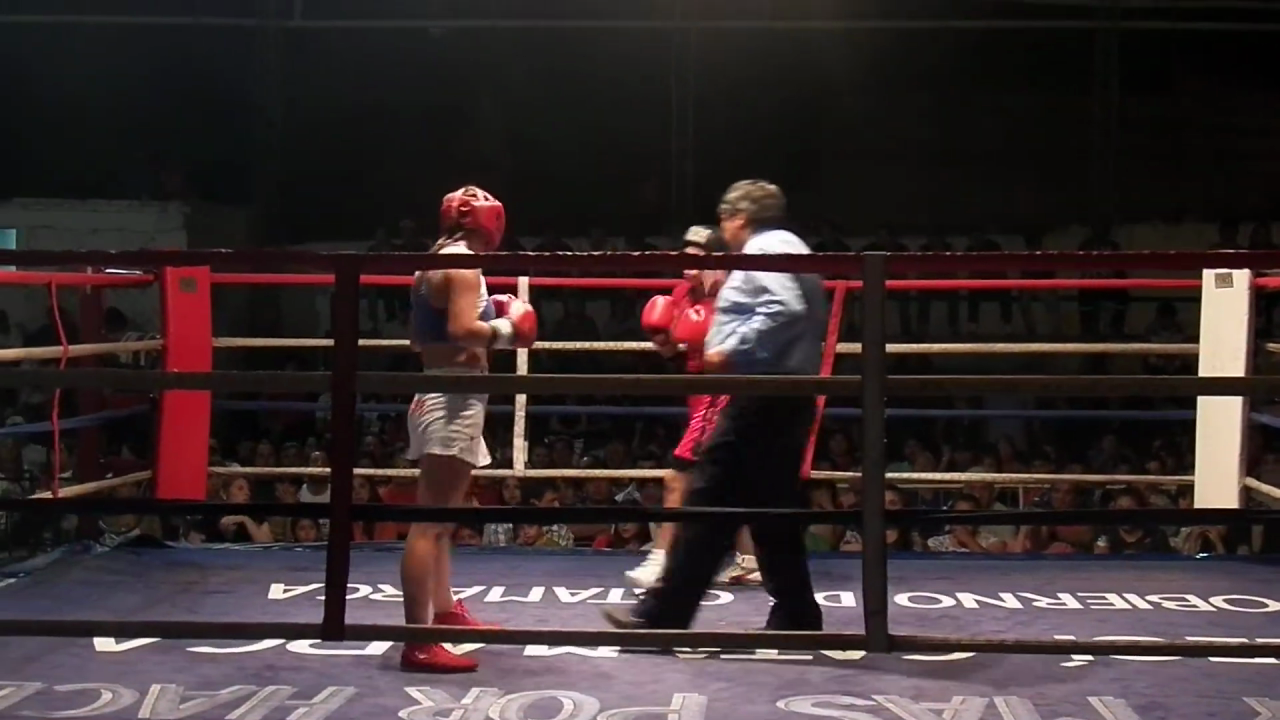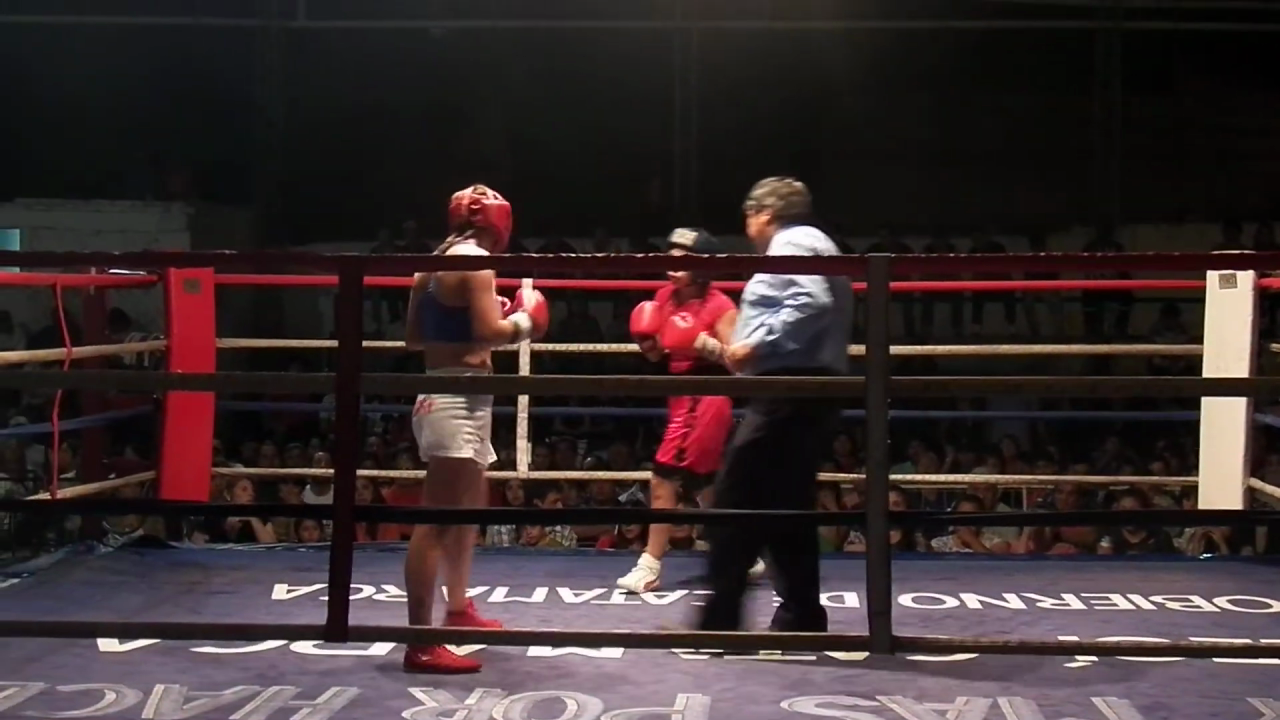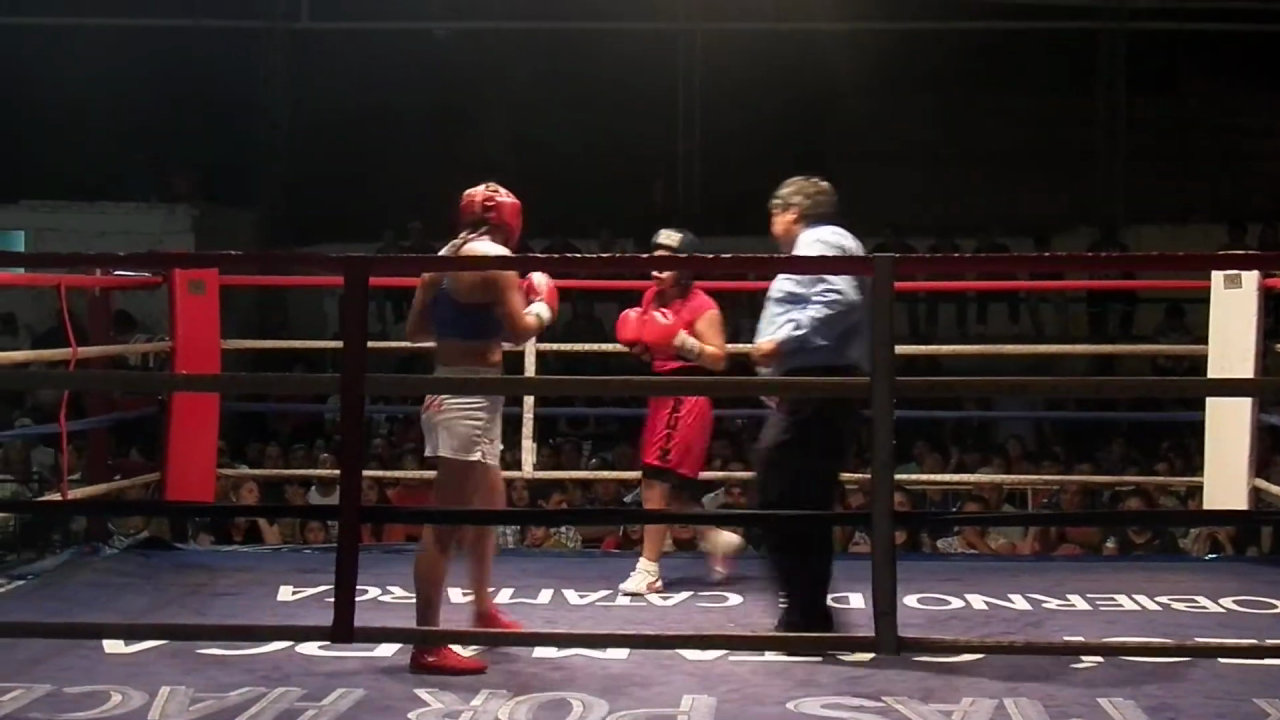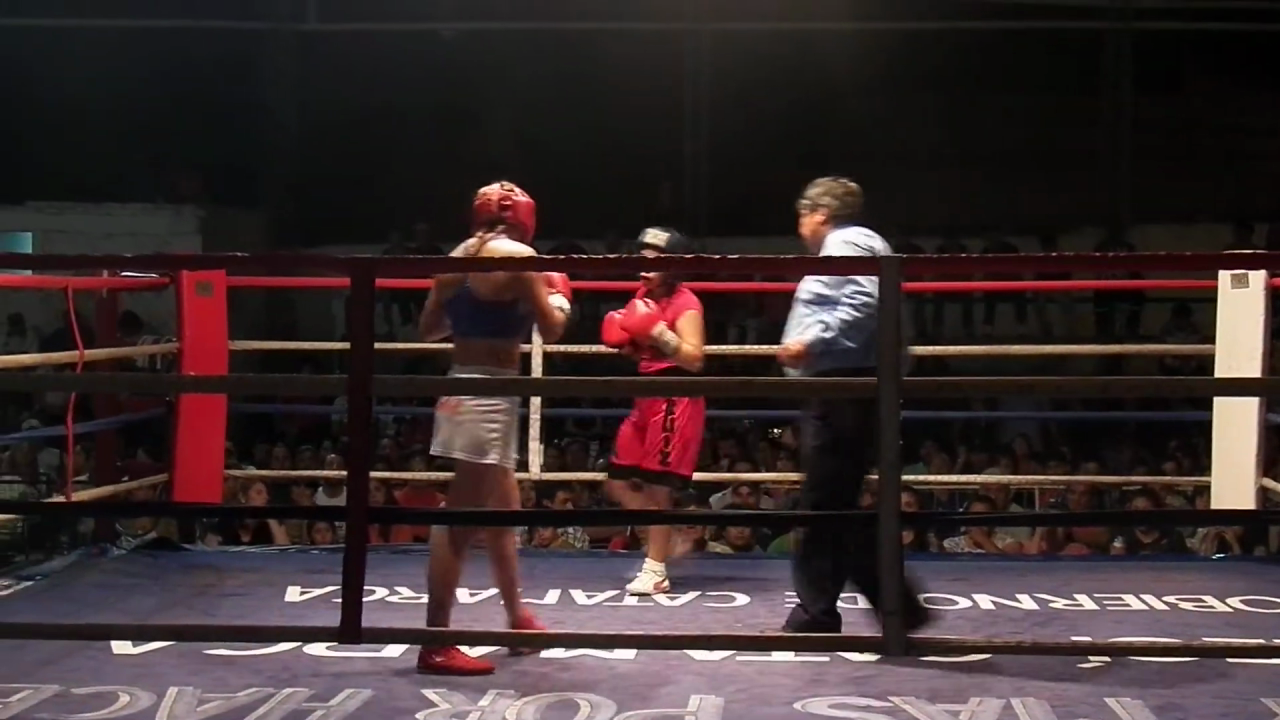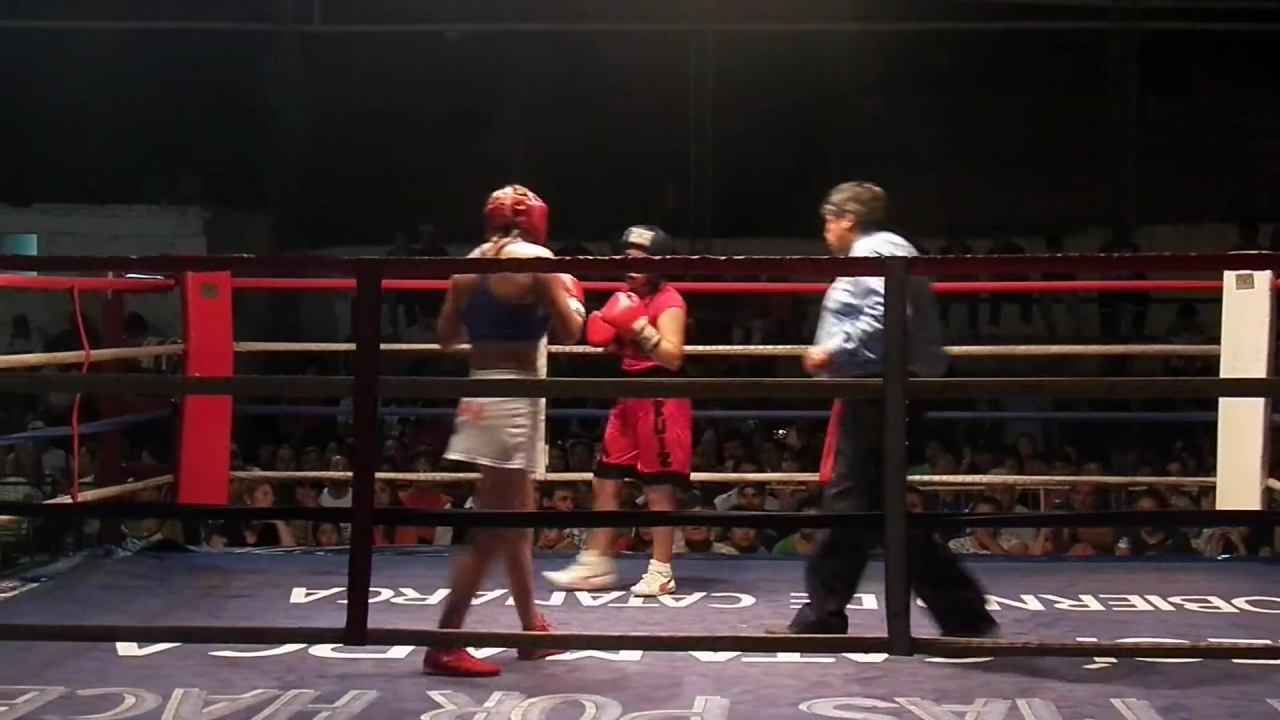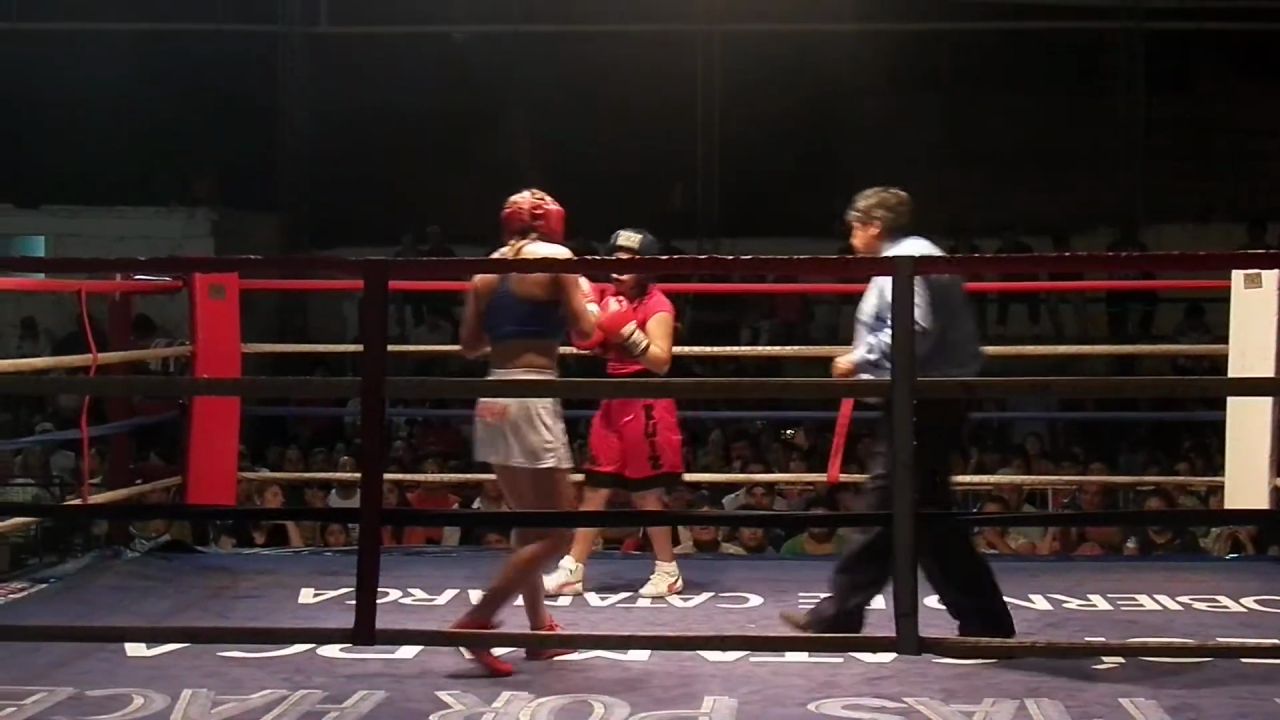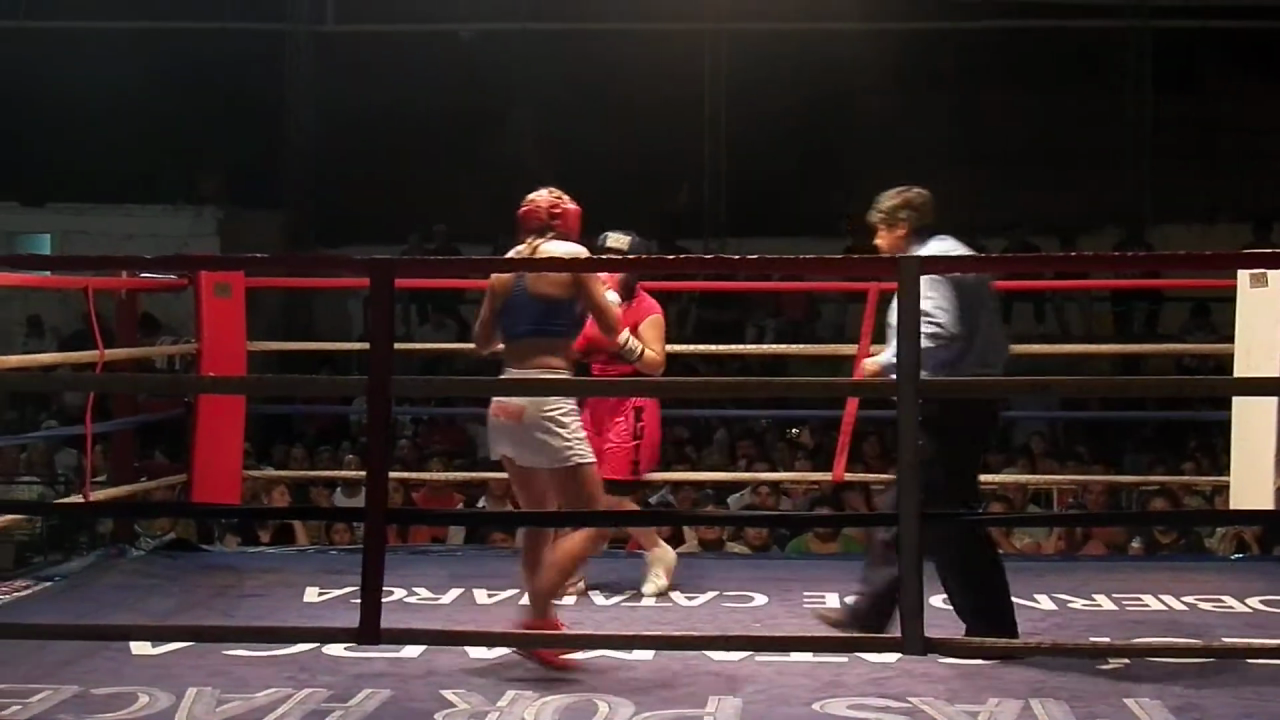
dt=0.1s
person 1, frame 1
left shoulder: (432, 263)
right shoulder: (463, 262)
right elbow: (462, 329)
left wrist: (490, 327)
right wrist: (506, 329)
left hip: (440, 394)
right hip: (454, 398)
left knee: (442, 514)
right knee: (431, 521)
left ankle: (446, 610)
right ankle: (418, 641)
person 1, frame 2
left shoulder: (431, 265)
right shoulder: (476, 262)
left elbow: (413, 337)
right elbow: (489, 333)
right wrist: (526, 320)
left hip: (439, 391)
right hip: (460, 397)
left knee: (467, 507)
right knee: (438, 520)
left ankle: (458, 608)
right ankle: (420, 644)
person 1, frame 3
left shoulder: (443, 259)
right shoulder: (494, 257)
left elbow: (415, 330)
right elbow: (517, 330)
right wrist: (542, 307)
left hip: (448, 389)
right hip: (473, 396)
left knee: (489, 505)
right knee: (447, 523)
left ankle: (484, 610)
right ankle: (427, 645)
person 1, frame 4
left shoulder: (455, 260)
right shoulder: (518, 256)
left elbow: (428, 327)
right elbow: (551, 328)
right wrist: (560, 300)
left hip: (460, 389)
right hip: (490, 395)
left knee: (502, 513)
right knee: (461, 525)
left ankle: (519, 620)
right ankle: (436, 645)
person 1, frame 5
left shoulder: (469, 266)
right shoulder: (536, 259)
left elbow: (447, 336)
right elbow: (567, 332)
right wrist: (574, 304)
left hip: (480, 393)
right hip: (511, 398)
left knee: (517, 522)
right knee: (491, 532)
left ankle: (532, 627)
right ankle: (445, 644)
person 1, frame 6
left shoulder: (488, 269)
right shoulder: (554, 257)
left elbow: (469, 341)
right elbow: (585, 331)
right wrist: (588, 301)
left hip: (494, 397)
right hip: (529, 400)
left knee: (533, 523)
right knee: (552, 533)
left ankle: (540, 628)
right ankle: (477, 618)
person 1, frame 7
left shoulder: (503, 268)
right shoulder: (572, 256)
left elbow: (482, 340)
right elbow: (613, 327)
right wrist: (631, 345)
left hip: (508, 398)
right hip: (547, 400)
left knee: (540, 522)
right knee: (593, 521)
left ankle: (543, 624)
right ankle: (535, 623)
person 2, frame 1
left shoulder: (767, 251)
right shoulder: (788, 249)
left elbow: (786, 311)
left wrist: (732, 350)
left hip: (762, 397)
right hip: (787, 398)
left knee: (711, 503)
right knee: (774, 509)
left ankle: (663, 614)
right ankle: (796, 614)
person 2, frame 2
left shoulder: (792, 245)
right shoulder: (813, 245)
left elbow: (812, 305)
left wrist: (758, 344)
left hip: (788, 391)
right hip: (801, 391)
left knee: (740, 500)
right knee: (787, 507)
left ankle: (718, 616)
right ankle: (798, 614)
person 2, frame 3
left shoulder: (819, 242)
right shoulder: (833, 243)
left elbow: (841, 301)
left wrist: (785, 340)
left hip: (812, 389)
right hip: (822, 390)
left knee: (779, 502)
right knee: (805, 505)
left ankle: (806, 612)
right ankle: (806, 616)
person 2, frame 4
left shoulder: (847, 245)
right shoulder: (861, 245)
left elbow: (865, 305)
left wrist: (812, 341)
left hip: (843, 391)
right hip: (846, 391)
left knee: (826, 505)
right knee: (828, 506)
right ankle: (815, 615)
person 2, frame 5
left shoulder: (873, 253)
right shoulder: (888, 251)
left elbow: (886, 317)
left wrist: (836, 351)
left hip: (878, 397)
right hip: (877, 398)
left knee: (858, 509)
right knee: (850, 506)
person 2, frame 6
left shoulder: (903, 263)
right shoulder: (920, 257)
left elbow: (912, 330)
right elbow: (934, 333)
left wrist: (859, 360)
left hip: (921, 404)
right hip: (929, 401)
left knee: (925, 516)
right knee: (883, 511)
left ankle: (984, 621)
right ankle: (839, 613)
person 2, frame 7
right shoulder: (950, 255)
left elbow: (937, 334)
right elbow: (962, 334)
left wrist: (885, 363)
left hip: (948, 405)
right hip: (962, 401)
left knee: (946, 517)
left ankle: (990, 624)
right ankle: (871, 610)
person 3, frame 1
right shoulder: (682, 294)
right elbow: (668, 349)
left wrist: (708, 337)
right wrist: (658, 331)
left hip: (719, 396)
right hip: (701, 393)
left knee: (676, 478)
left ankle: (660, 562)
right ankle: (747, 562)
person 3, frame 2
left shoulder: (719, 306)
right shoulder: (665, 297)
right elbow: (655, 353)
left wrist: (701, 343)
right wrist: (645, 337)
left hip: (705, 400)
right hip: (681, 397)
left knee: (664, 482)
right knee: (700, 486)
left ankle: (650, 566)
person 3, frame 3
left shoulder: (701, 306)
right shoulder: (652, 298)
left elbow: (718, 359)
left wrist: (679, 341)
right wrist: (635, 343)
left hip: (686, 400)
right hip: (662, 397)
left knee: (655, 484)
right knee: (674, 488)
left ankle: (647, 571)
right ankle: (718, 539)
person 3, frame 4
left shoulder: (685, 303)
right shoulder: (646, 296)
left elbow: (694, 358)
left wrist: (658, 331)
right wrist: (624, 340)
left hip: (675, 402)
right hip: (649, 397)
left knee: (657, 488)
right knee: (619, 482)
left ankle: (655, 571)
right ankle: (666, 544)
person 3, frame 5
left shoulder: (669, 303)
right shoulder: (628, 296)
left elbow: (673, 357)
left wrist: (638, 325)
right wrist: (607, 338)
left hip: (660, 401)
right hip: (629, 396)
left knee: (658, 489)
right knee: (604, 483)
left ankle: (661, 571)
right ankle: (593, 565)
person 3, frame 6
left shoulder: (657, 306)
right shoulder: (608, 298)
left elbow: (659, 362)
left wrist: (627, 329)
right wrist: (592, 340)
left hip: (644, 406)
right hip: (612, 400)
left knee: (649, 494)
right knee: (595, 489)
left ankle: (668, 573)
right ankle: (570, 571)
person 3, frame 7
left shoulder: (646, 308)
left elbow: (656, 365)
right wrist: (582, 342)
left hip: (632, 405)
right hip: (598, 402)
left knee: (610, 496)
left ankle: (659, 554)
right ankle: (571, 574)
